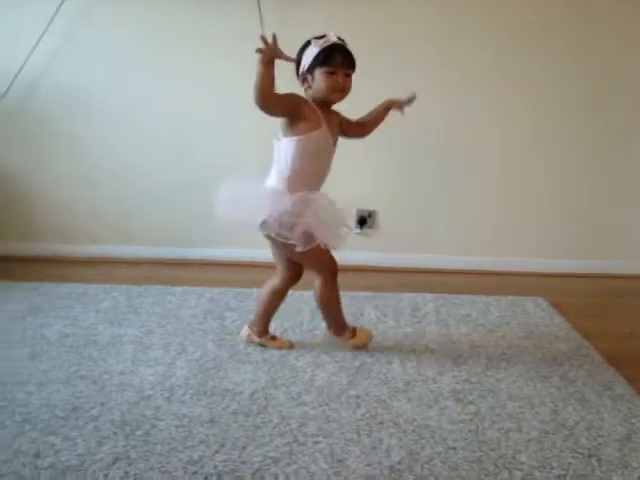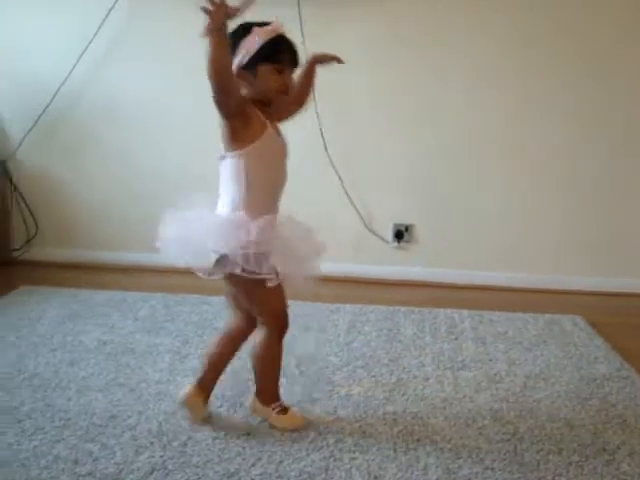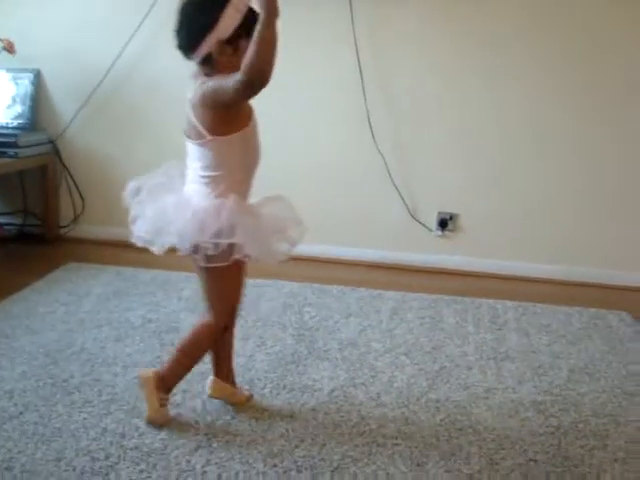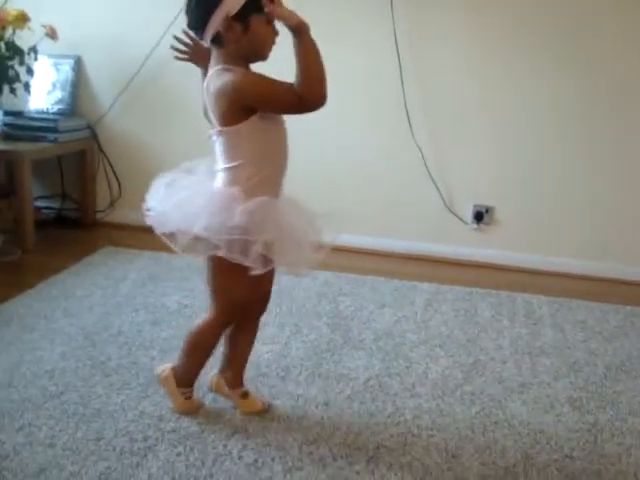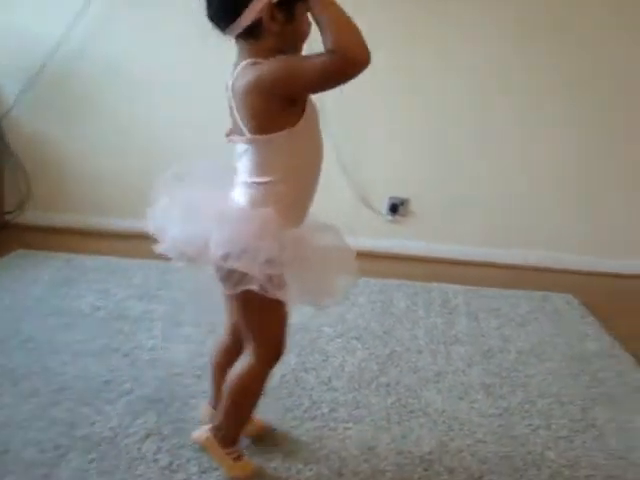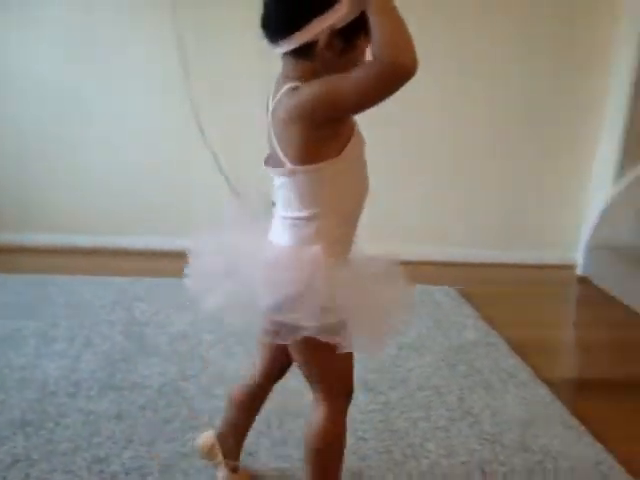
dt=0.7s
person 1, frame 1
left shoulder: (331, 118)
right shoulder: (297, 106)
left elbow: (360, 128)
right elbow: (264, 102)
left wrist: (388, 106)
right wrist: (267, 62)
left hip: (295, 208)
right hip: (283, 210)
left knee: (288, 274)
right knee: (327, 270)
left ankle: (256, 329)
right ankle: (341, 331)
person 1, frame 2
left shoulder: (265, 115)
right shoulder: (238, 112)
left elbow: (294, 102)
right elbow: (219, 79)
left wrist: (311, 66)
left hip: (251, 236)
right hip: (240, 240)
left knee: (248, 320)
right knee: (275, 321)
left ankle: (200, 389)
right ankle: (268, 400)
person 1, frame 3
left shoulder: (206, 86)
right shoulder: (219, 93)
right elbow: (256, 75)
left hip: (205, 212)
right hip: (218, 221)
left knee: (224, 309)
right knee: (219, 316)
left ankle: (223, 380)
right ankle: (160, 382)
person 1, frame 4
left shoulder: (225, 76)
right shoulder: (235, 83)
right elbow: (310, 97)
left wrist: (207, 65)
left hip: (252, 213)
right hip: (233, 217)
left knee: (255, 304)
right knee: (226, 312)
left ankle: (231, 381)
right ankle: (178, 377)
person 1, frame 5
left shoulder: (257, 69)
right shoulder: (268, 77)
right elbow: (352, 56)
left hip: (259, 232)
right hip: (256, 238)
left knee: (245, 332)
right knee: (266, 349)
left ankle: (221, 407)
right ankle: (220, 438)
person 1, frame 6
left shoulder: (291, 88)
right shoulder: (313, 103)
right elbow: (399, 64)
left hip: (292, 269)
right hip: (306, 279)
left knee: (268, 371)
right knee: (334, 395)
